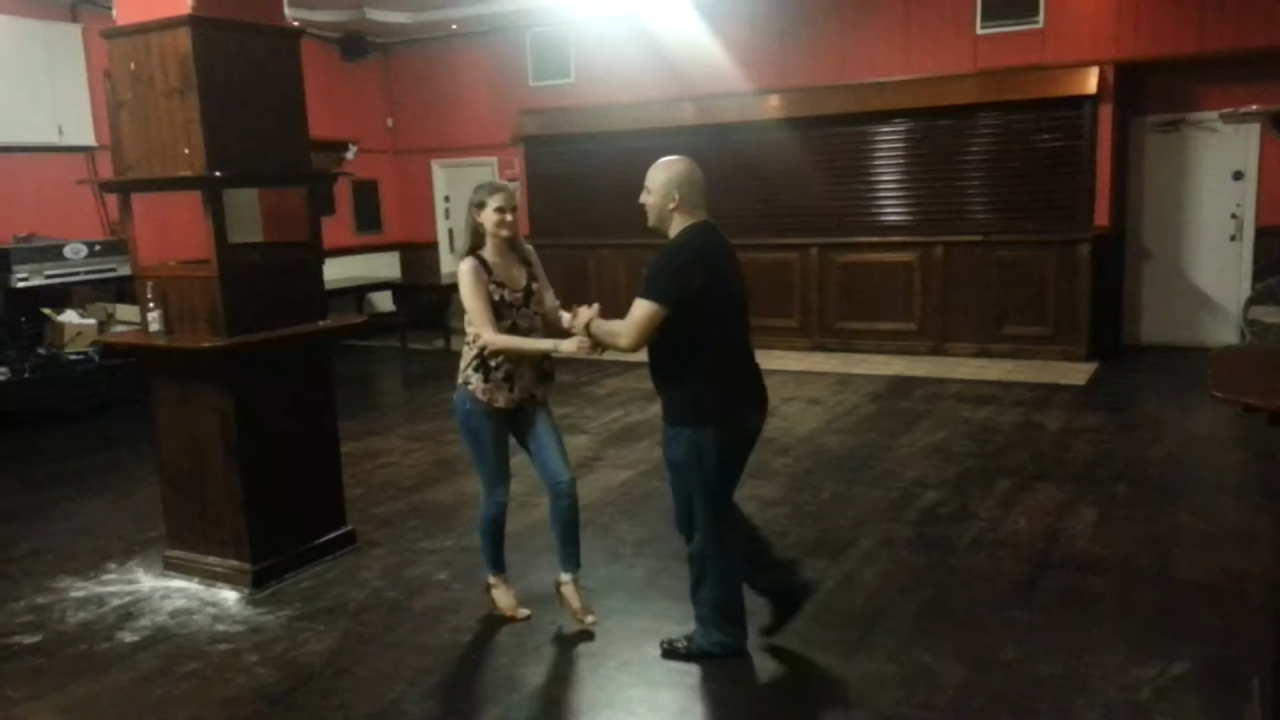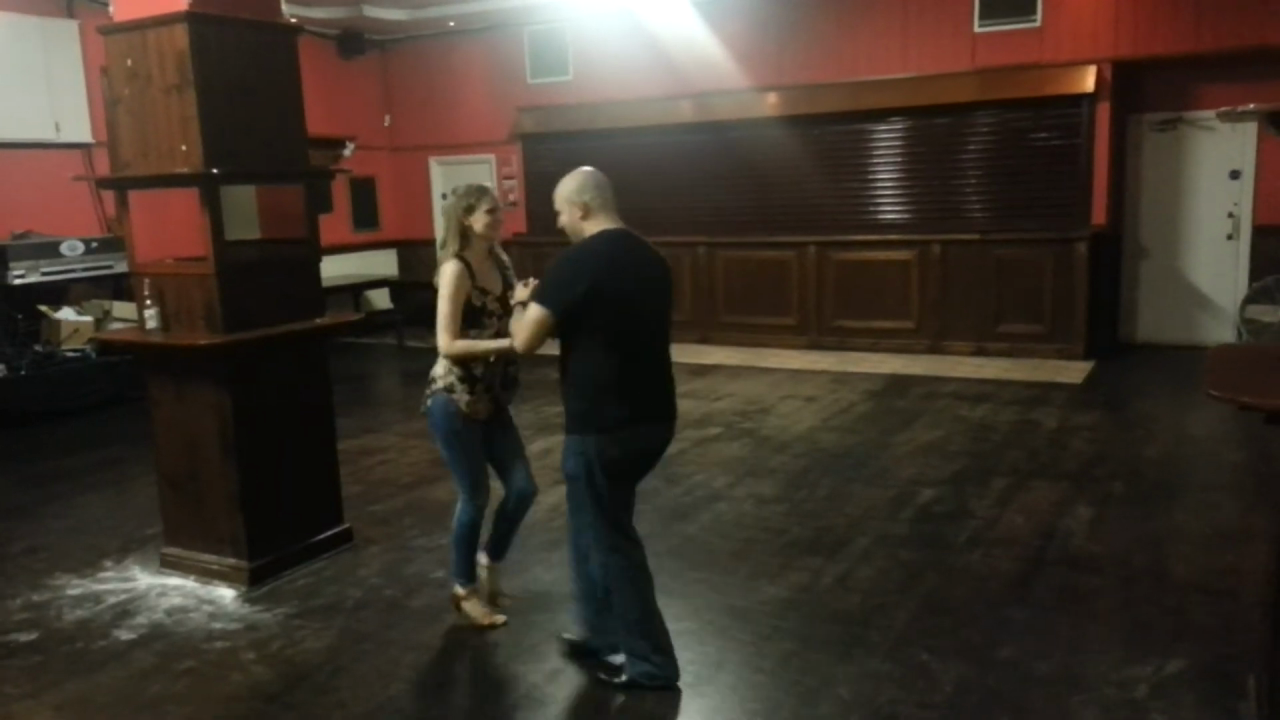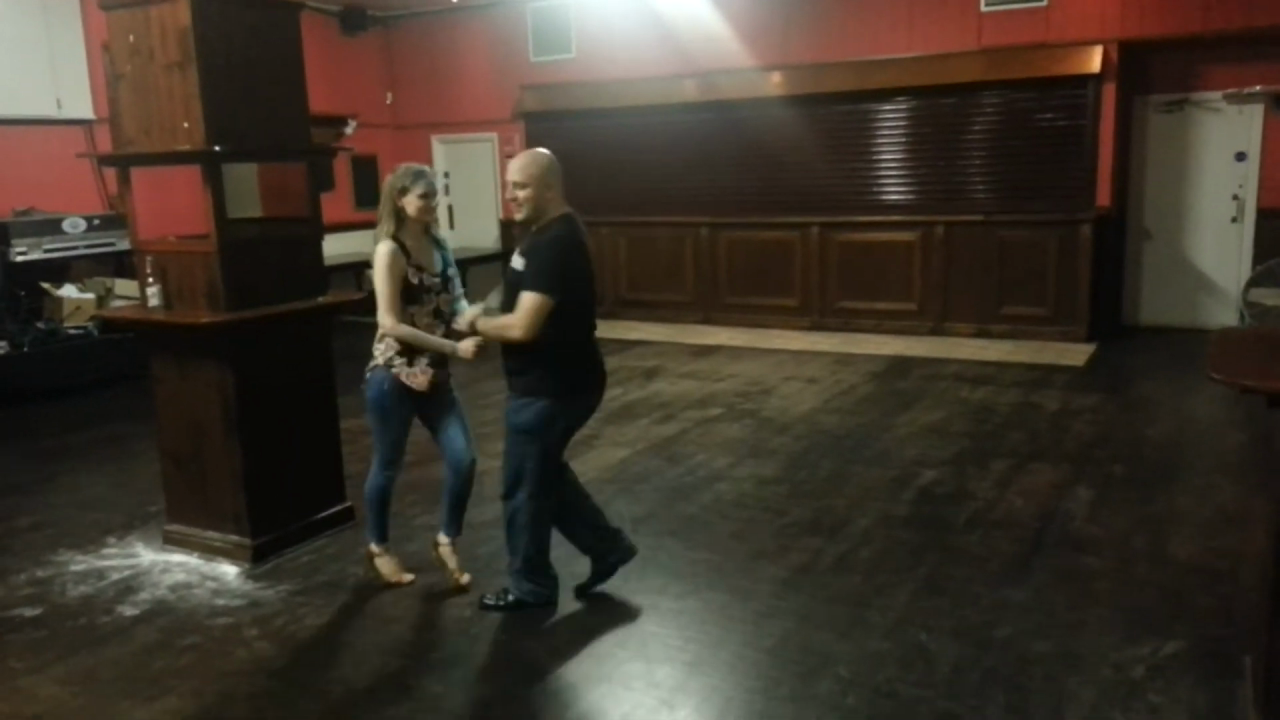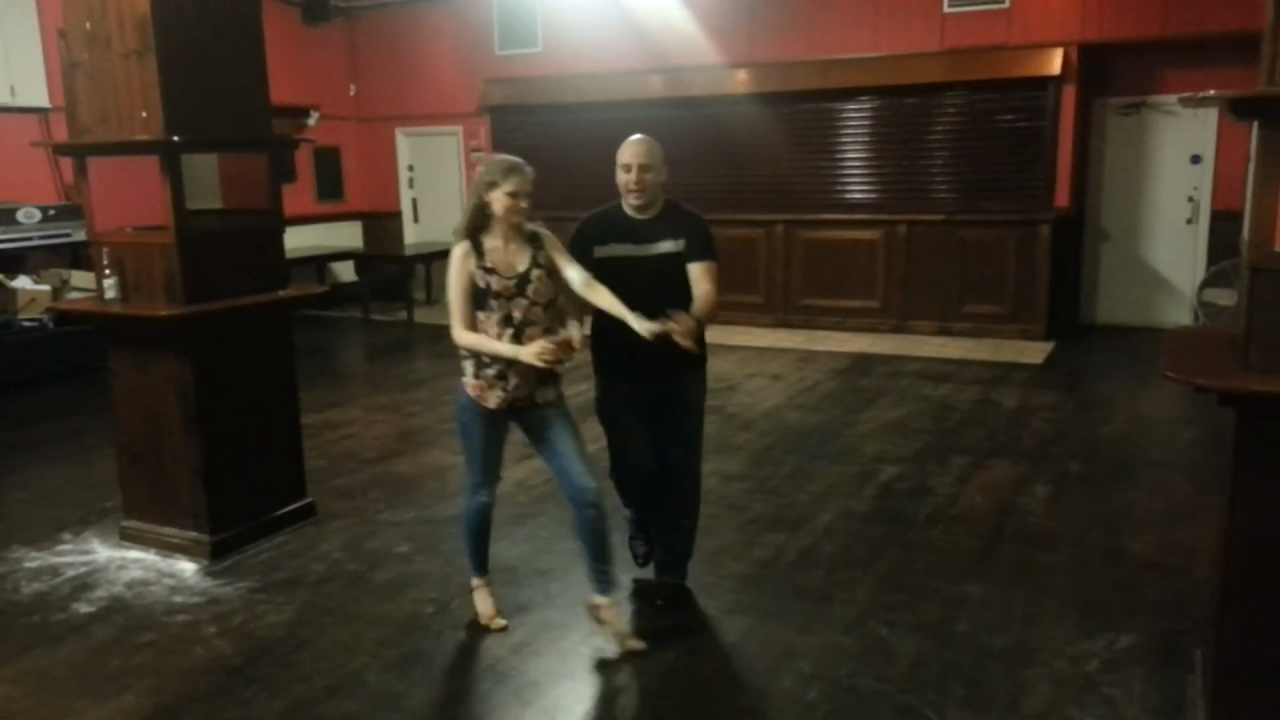
dt=1s
person 1, frame 1
left shoulder: (678, 257)
right shoulder: (711, 246)
left elbow: (631, 337)
left wrist: (590, 325)
right wrist: (605, 328)
left hip: (703, 415)
right hip: (736, 402)
left knee: (702, 524)
right knee: (713, 511)
left ankle: (718, 634)
right ankle: (781, 582)
person 1, frame 2
left shoulder: (575, 264)
right shoulder: (651, 260)
left elbow: (525, 340)
left wrist: (524, 306)
right wrist: (558, 310)
left hip: (602, 426)
right hip: (655, 418)
left knee: (607, 541)
right knee: (600, 525)
left ankle: (648, 660)
right ankle: (599, 632)
person 1, frame 3
left shoulder: (555, 246)
right shoulder: (548, 235)
left elbow: (523, 328)
left wrist: (476, 324)
right wrist: (487, 319)
left hip: (550, 389)
right hip: (548, 384)
left knee: (522, 486)
right knee: (547, 474)
left ankle: (530, 585)
right ankle: (607, 546)
person 1, frame 4
left shoulder: (689, 226)
right shoulder: (593, 229)
left elbow: (704, 291)
left wrist: (690, 322)
left hip: (680, 375)
right hip: (619, 376)
left knee: (678, 472)
right knee: (634, 471)
left ankle: (671, 570)
right ankle: (643, 528)
person 2, frame 1
left shoulder: (527, 256)
right shoulder: (471, 269)
left elbow: (551, 313)
right elbow: (491, 338)
left wrist: (574, 324)
right wrist: (559, 346)
left hip: (529, 392)
right hip: (482, 396)
left knee: (562, 481)
right knee: (497, 493)
left ankle: (568, 579)
right ankle: (496, 580)
person 2, frame 2
left shoulder: (500, 263)
right shoulder: (455, 270)
left elbow: (517, 318)
right elbow: (449, 347)
left wrist: (528, 304)
right wrist: (513, 341)
left hip: (492, 398)
right hip: (454, 401)
left knee: (523, 488)
right knee: (474, 497)
left ankle: (487, 563)
right ankle: (464, 590)
person 2, frame 3
left shoulder: (437, 244)
right shoulder: (389, 250)
left elbow: (454, 298)
right elbow: (393, 325)
right wrist: (453, 348)
left hip: (433, 373)
right hip: (392, 375)
left knee: (463, 459)
right knee: (387, 467)
left ankle: (447, 541)
right ankle: (378, 547)
person 2, frame 4
left shoulder: (540, 241)
right shoulder: (466, 254)
left elbow: (584, 284)
right elbow: (460, 332)
left wrist: (634, 322)
right wrist: (518, 352)
left hip: (541, 391)
right hip: (484, 391)
left knee: (585, 492)
right knee: (481, 495)
left ankle: (603, 599)
right ankle: (480, 583)
